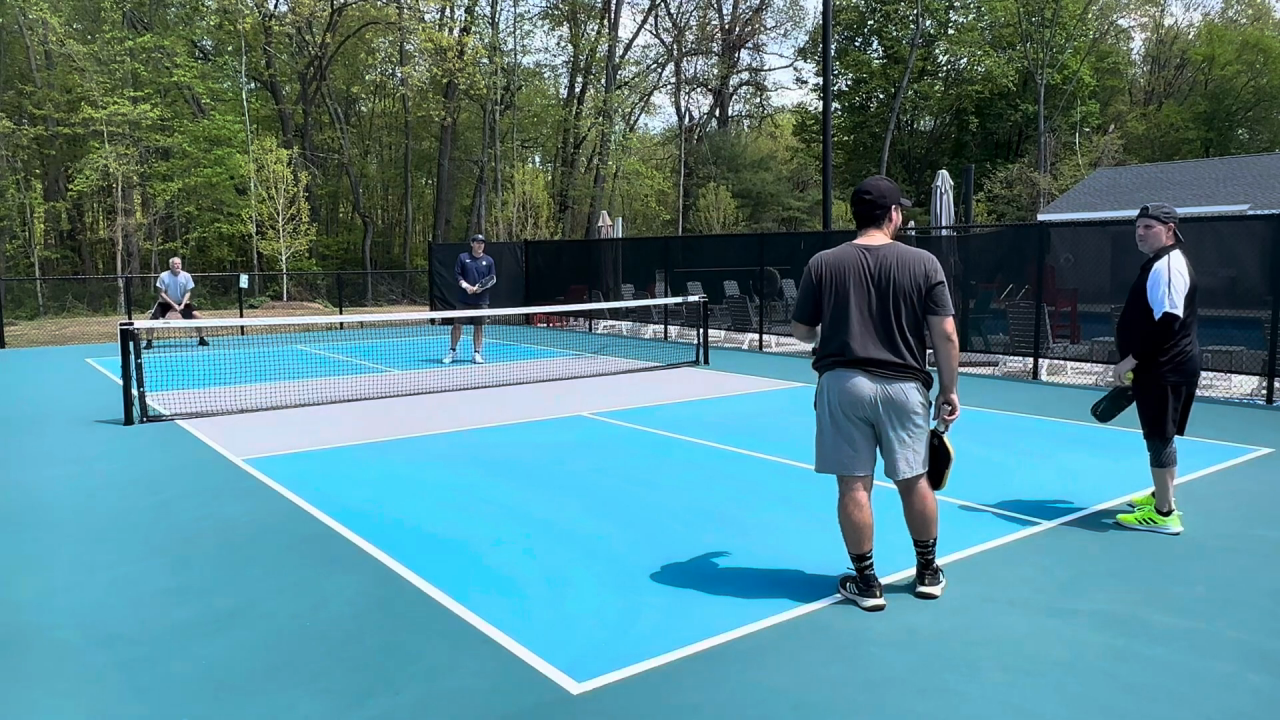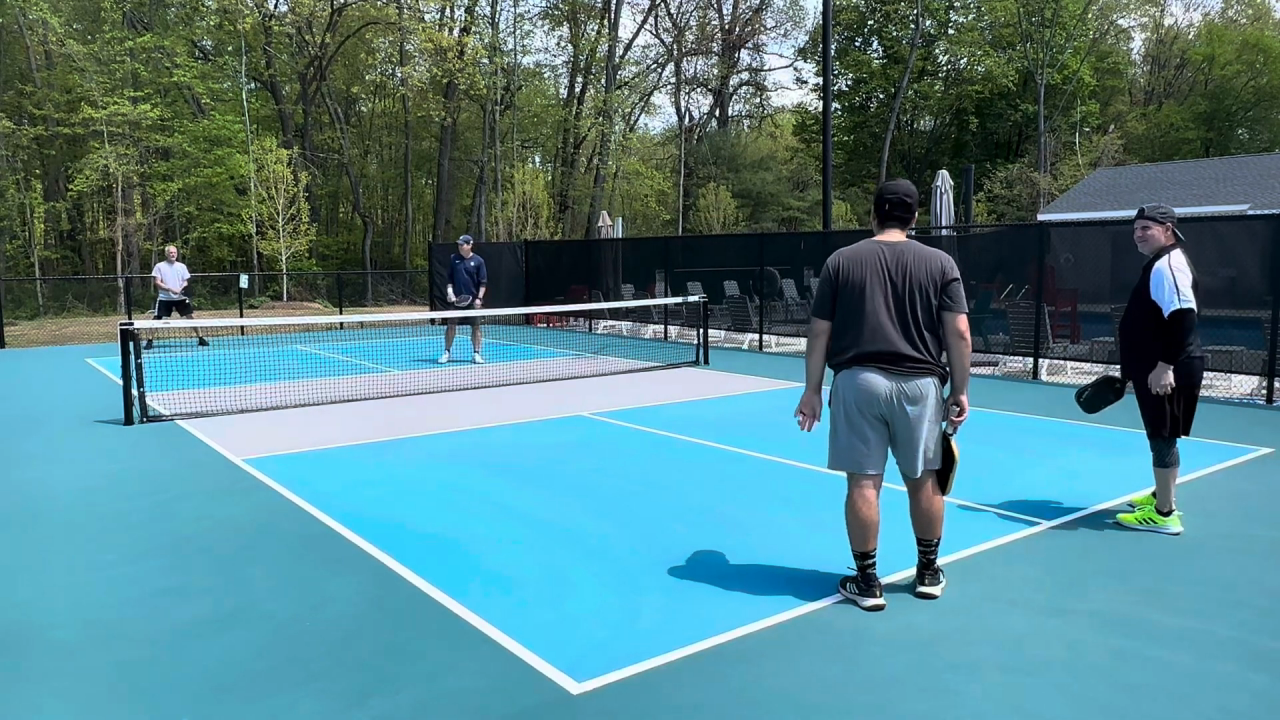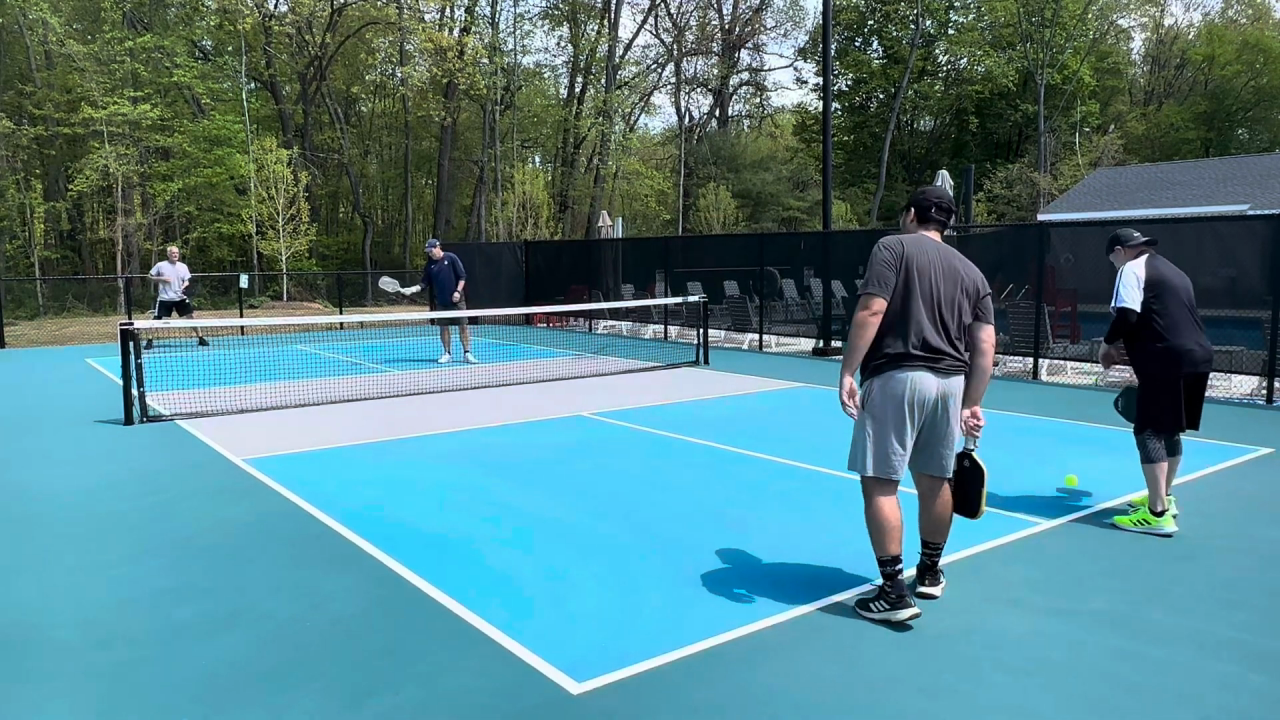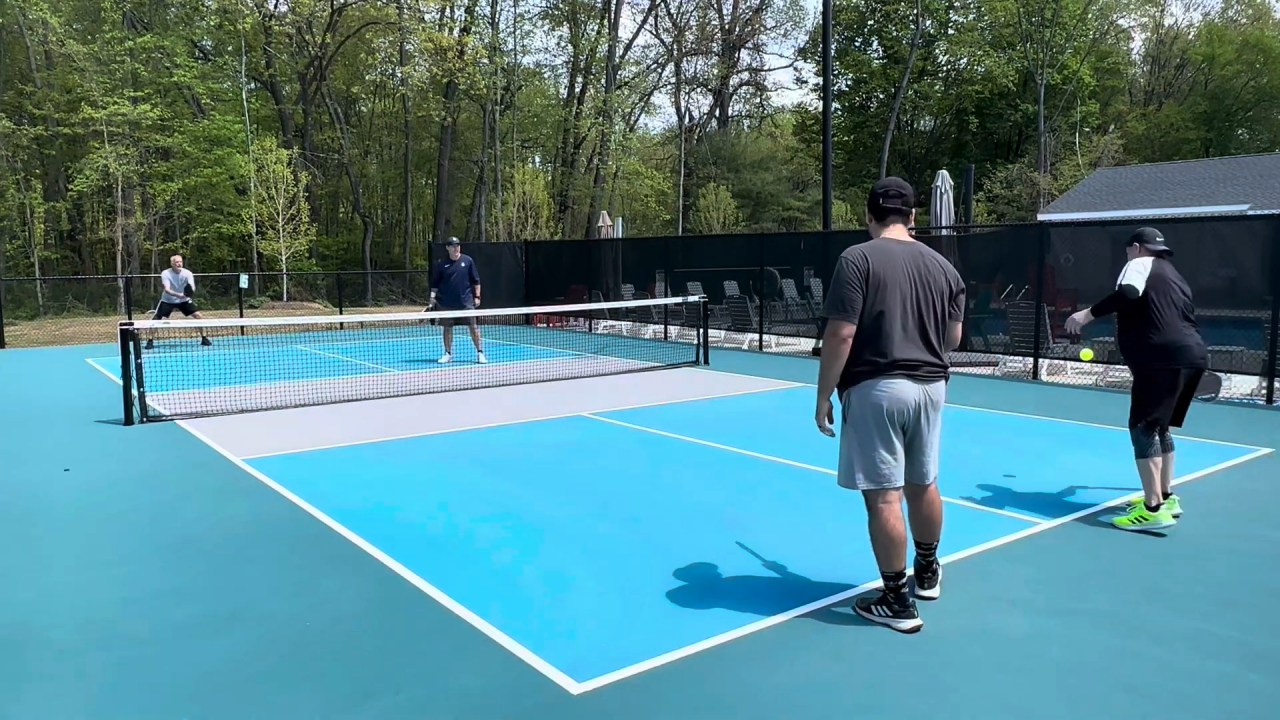
dt=1s
person 1, frame 1
left shoulder: (822, 264)
right shoulder: (923, 263)
left elbow: (801, 331)
right elbow: (945, 335)
right wrist: (949, 390)
left hip: (843, 384)
right hip: (903, 386)
left knee: (854, 485)
right knee: (914, 480)
left ankle: (866, 583)
right ankle: (928, 572)
person 1, frame 2
left shoulder: (841, 261)
right shoulder: (940, 263)
left elbow: (819, 331)
right elbow: (959, 334)
left wrist: (810, 390)
right wrist: (959, 390)
left hip: (858, 382)
right hip: (918, 383)
left knee: (863, 482)
right knee: (922, 480)
left ankle: (867, 581)
right ankle: (928, 572)
person 1, frame 3
left shoulder: (893, 247)
right shoulder: (970, 272)
left elbow: (870, 312)
right elbow: (984, 345)
left wrist: (847, 373)
right wrist: (971, 403)
left hip: (896, 379)
right hip: (948, 382)
left knee: (881, 485)
right knee: (936, 481)
left ankle: (894, 593)
right ankle: (930, 573)
person 1, frame 4
left shoulder: (857, 259)
right shoulder: (942, 266)
left elbow: (840, 335)
right elbow: (952, 338)
left wrist: (823, 396)
left hip: (876, 389)
right hip: (930, 388)
left knee: (883, 496)
right knee: (922, 484)
left ankle: (898, 601)
right ankle: (927, 573)
person 2, frame 1
left shoulder: (1167, 266)
right shoulder: (1161, 263)
left elbow: (1167, 323)
left wrist: (1130, 359)
right wrist: (1136, 361)
left hip: (1164, 369)
right hip: (1161, 367)
left knee: (1159, 437)
right knee: (1160, 435)
left ankle: (1164, 514)
right ankle: (1161, 496)
person 2, frame 2
left shoulder: (1167, 265)
right shoulder: (1161, 264)
left elbow: (1182, 318)
left wrist: (1163, 366)
right wrist: (1137, 369)
left hip: (1164, 371)
right hip: (1157, 369)
left knee: (1162, 437)
right knee: (1162, 435)
left ankle: (1164, 514)
right ankle: (1162, 496)
person 2, frame 3
left shoulder: (1133, 269)
right shoulder: (1173, 271)
left elbow: (1127, 315)
left wrist: (1108, 344)
left hip: (1166, 363)
right hip: (1195, 358)
left knee: (1149, 432)
right knee: (1169, 432)
left ankle: (1158, 514)
right ankle: (1161, 497)
person 2, frame 4
left shoulder: (1140, 265)
right shoulder: (1173, 281)
left elbow: (1127, 296)
left wrist: (1089, 313)
left hip: (1163, 359)
right hip: (1190, 357)
left knee: (1143, 427)
right knee: (1158, 426)
left ankle: (1154, 509)
right ankle: (1165, 497)
